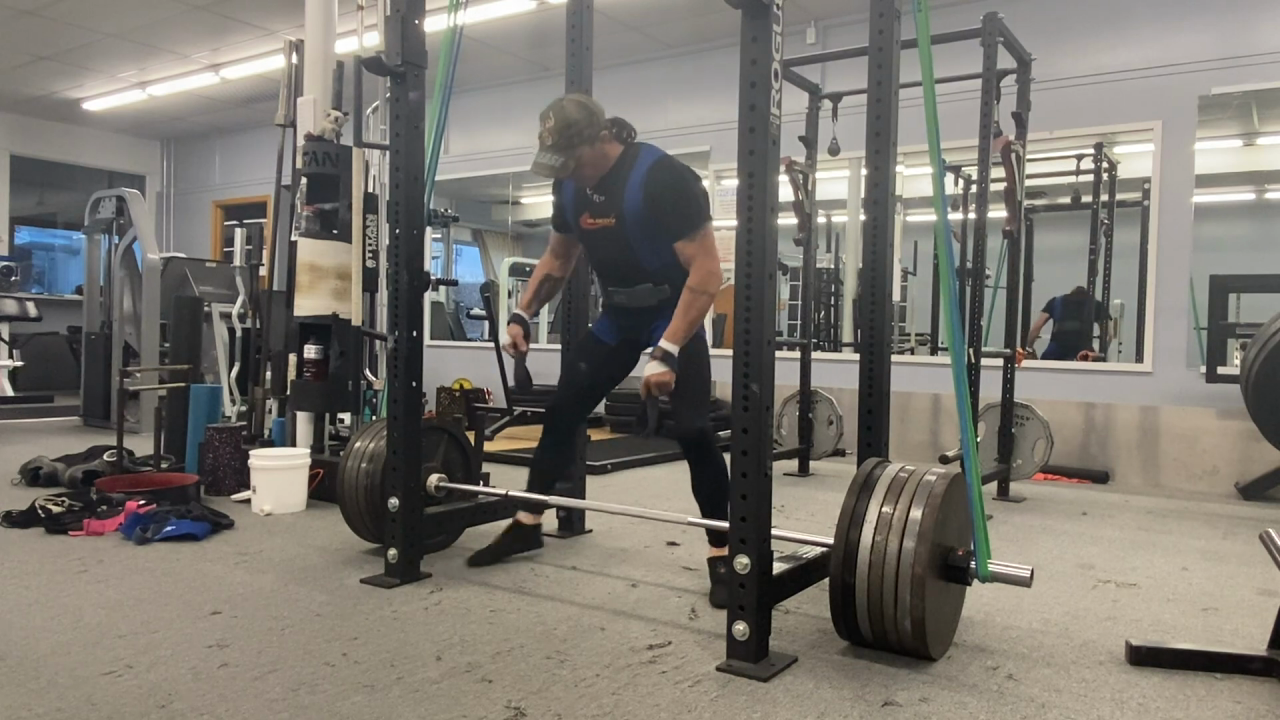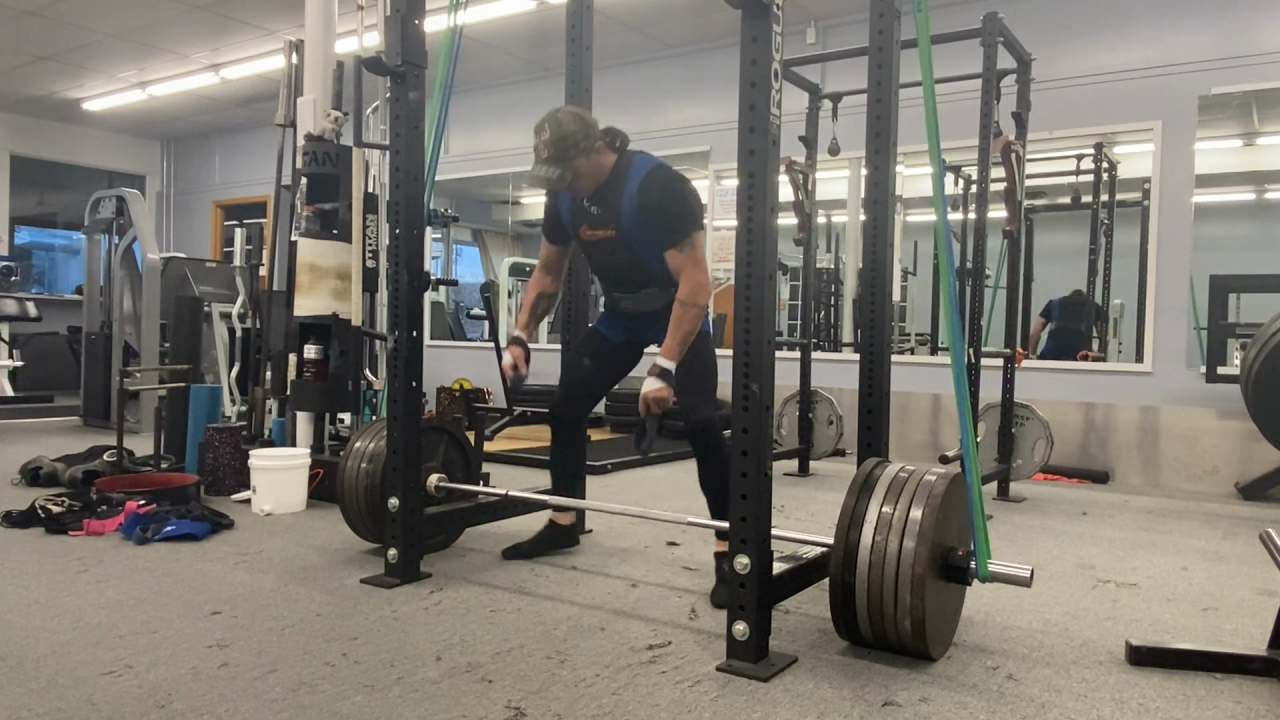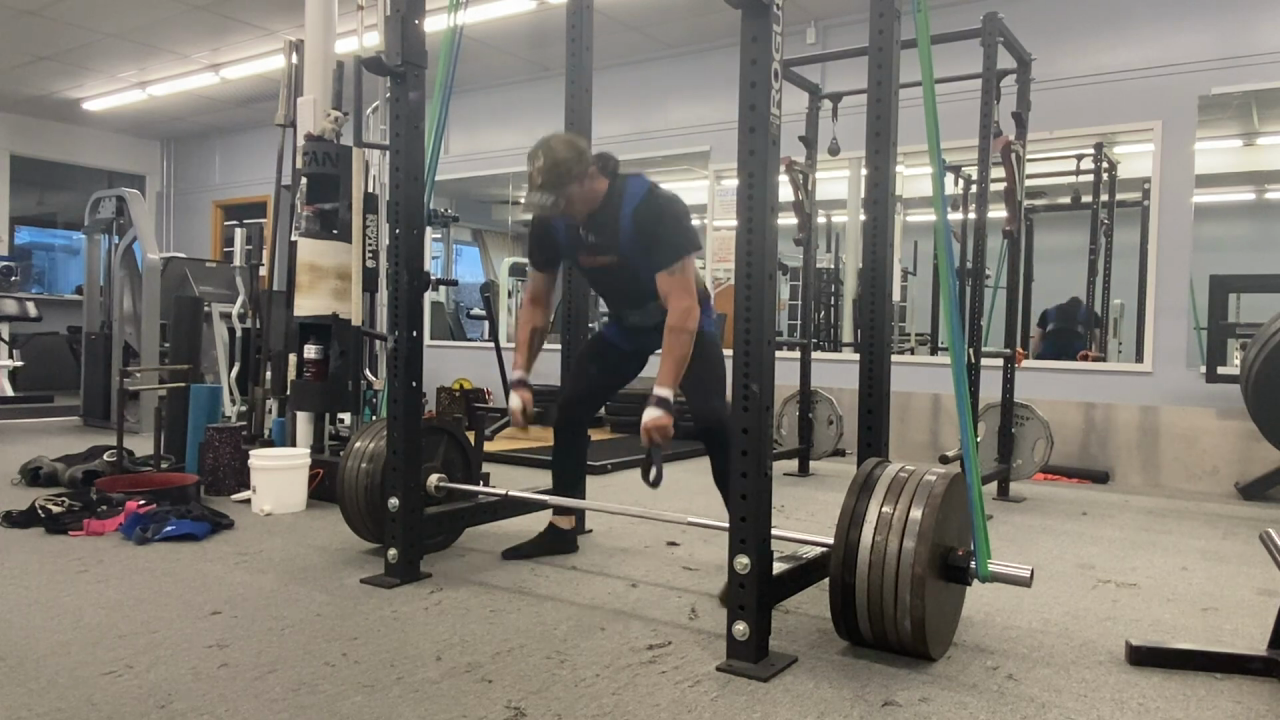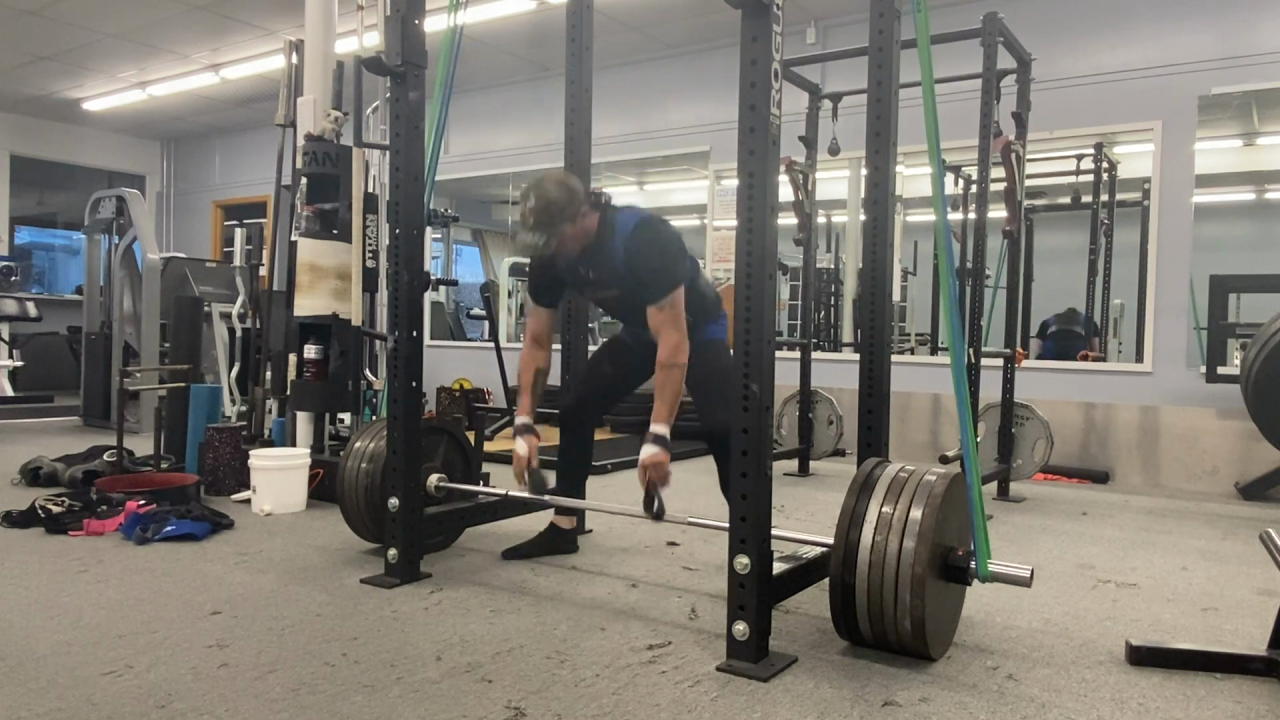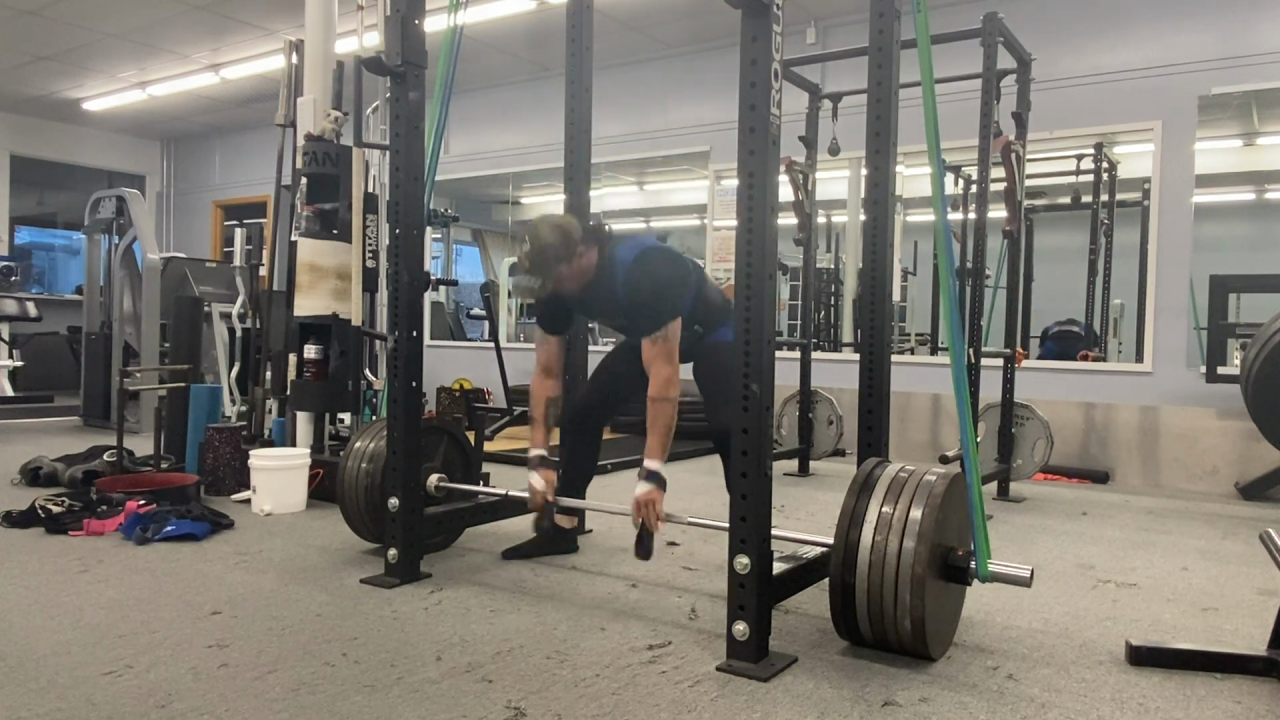
dt=0.1s
person 1, frame 1
left shoulder: (665, 179)
right shoulder: (571, 184)
left elbow: (706, 271)
right elbow: (558, 257)
left wrist: (668, 351)
right wrist: (521, 316)
left hip: (675, 314)
right hip: (618, 316)
left knee: (693, 431)
right knee: (563, 411)
left ankle: (723, 555)
right ankle: (527, 523)
person 1, frame 2
left shoulder: (659, 187)
right shoulder: (563, 194)
left elbow: (695, 283)
right elbow: (547, 270)
left wrist: (664, 367)
right wrist: (520, 336)
left hip: (676, 314)
right hip: (618, 314)
left knee: (699, 422)
right knee: (565, 406)
left ankle: (728, 551)
right ankle: (561, 524)
person 1, frame 3
left shoulder: (651, 209)
right shoulder: (551, 217)
left elbow: (684, 311)
right elbow: (535, 301)
left wrist: (662, 399)
right wrist: (520, 379)
left hip: (684, 318)
right hip: (625, 323)
left knee: (712, 421)
right knee: (569, 409)
right ankle: (562, 528)
person 1, frame 4
left shoulder: (645, 240)
right shoulder: (550, 253)
left elbow: (673, 342)
right elbow: (536, 342)
left wrist: (658, 438)
right wrist: (524, 427)
left hip: (698, 326)
right hip: (638, 331)
left knee: (719, 427)
right knee: (576, 409)
right ankle: (563, 527)
person 1, frame 5
left shoulder: (645, 271)
right shoulder: (554, 283)
left elbow: (663, 376)
right elbow: (547, 373)
left wrist: (652, 474)
right wrist: (540, 458)
left hip: (708, 330)
right hip: (645, 333)
left knee: (725, 428)
right knee: (584, 411)
right ankle: (562, 527)
